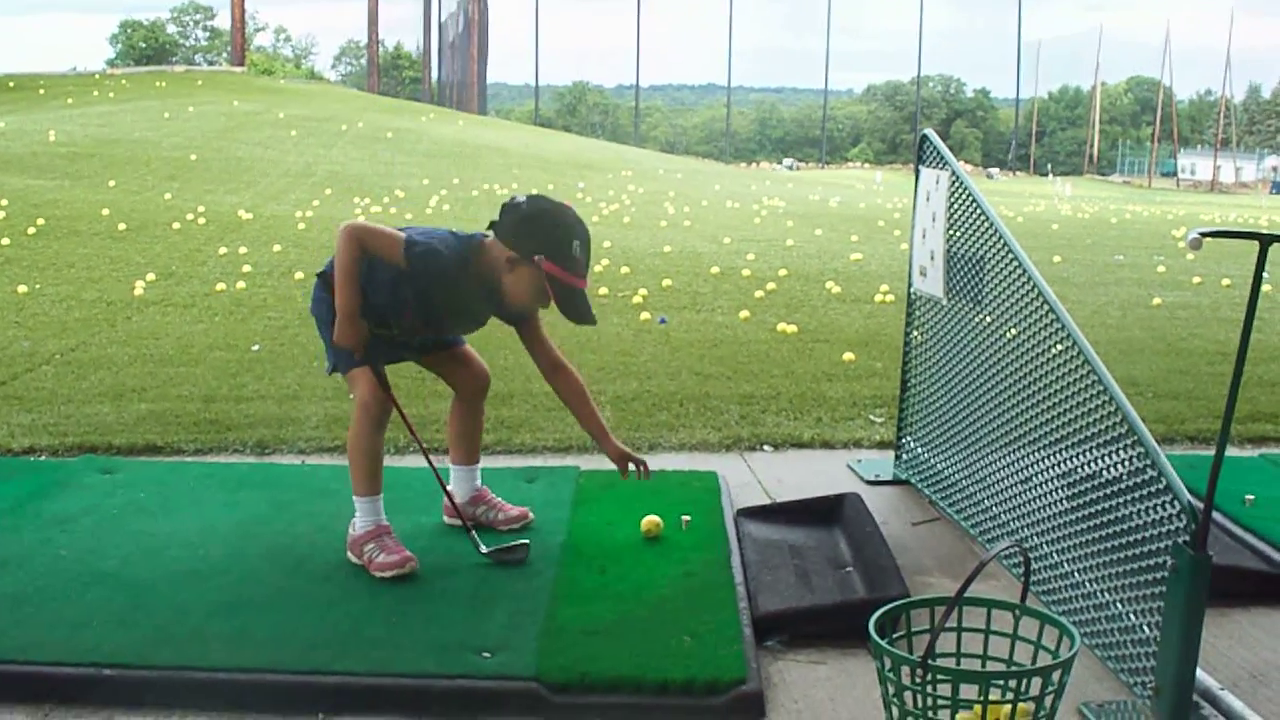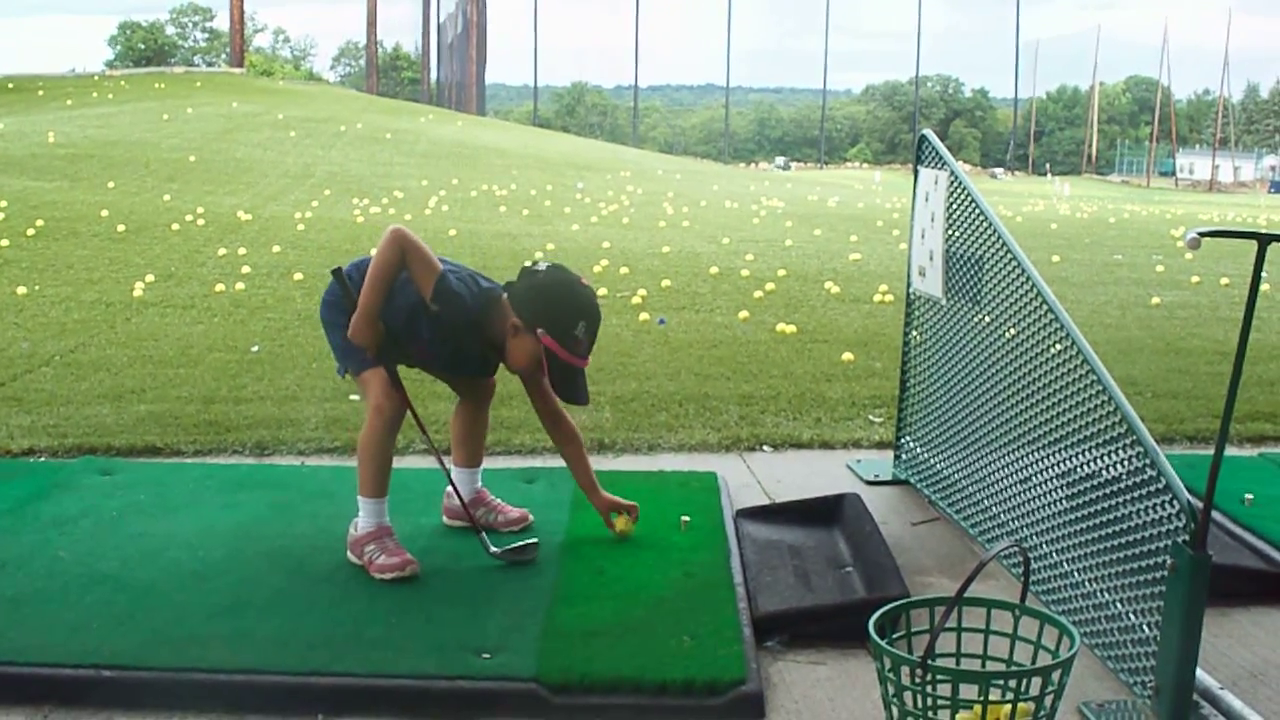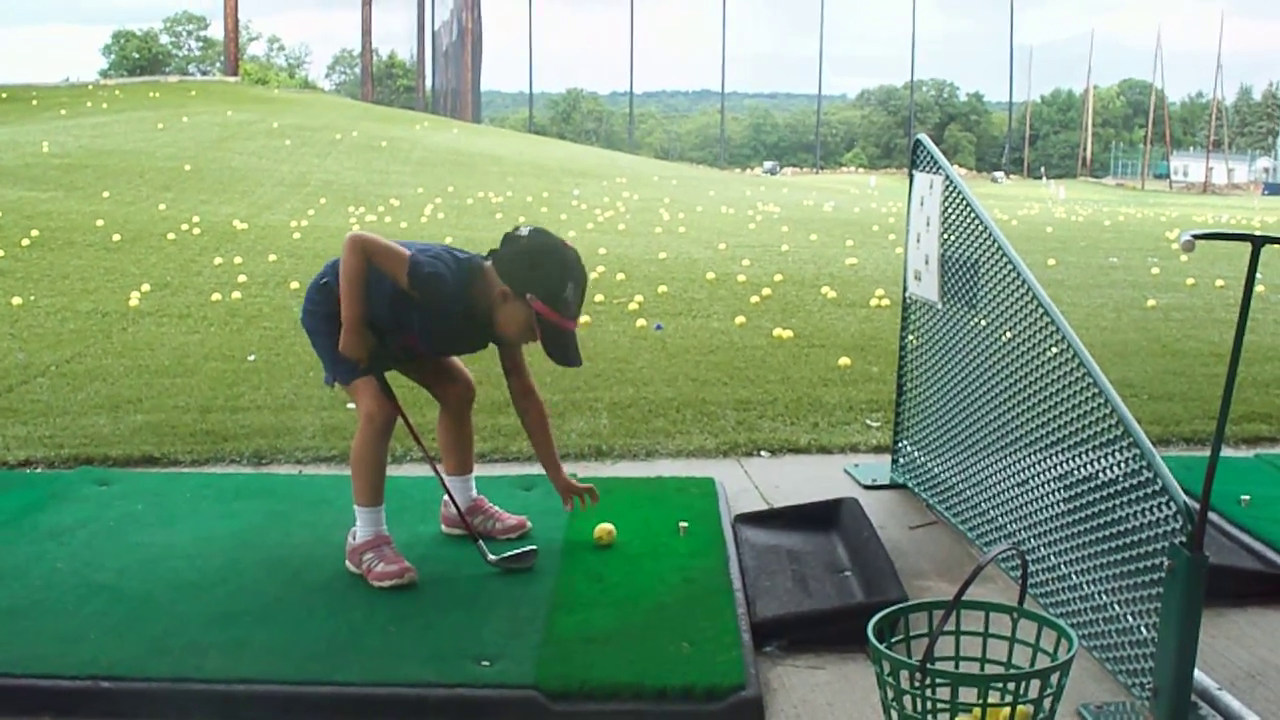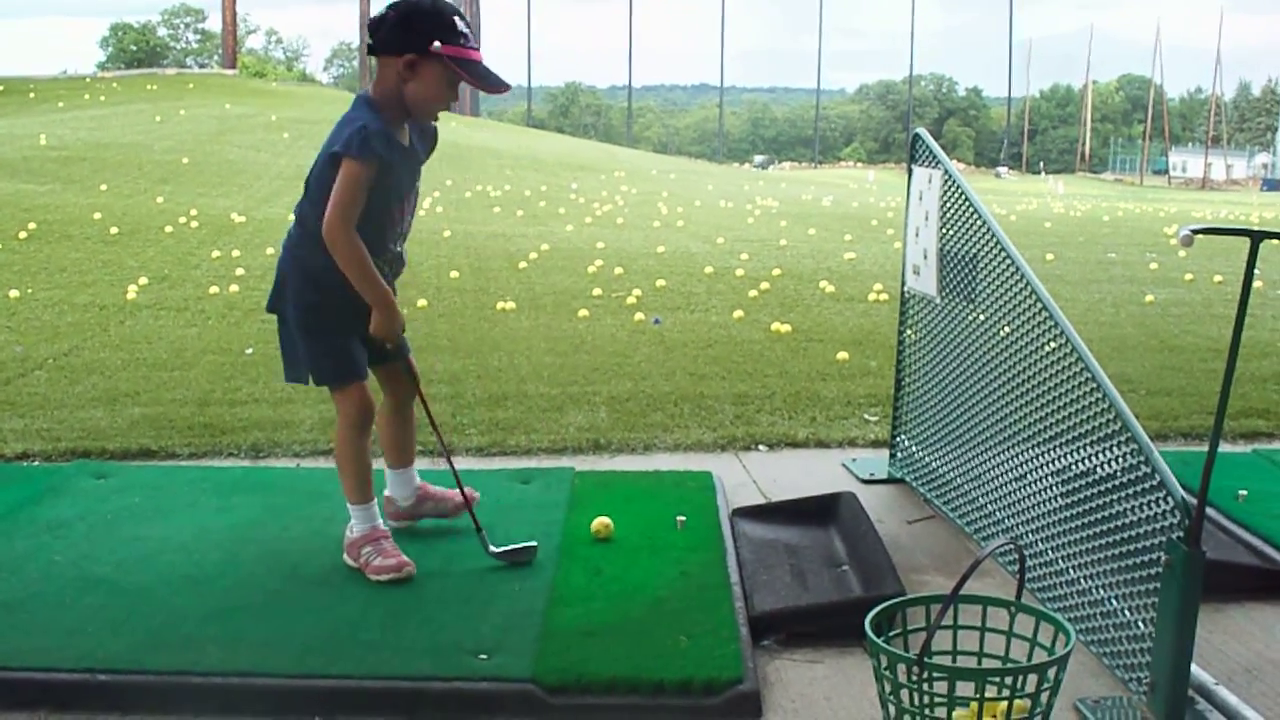
dt=0.5s
person 1, frame 1
left shoulder: (508, 293)
right shoulder: (439, 257)
left elbow: (554, 367)
right elbow: (351, 231)
left wrist: (606, 441)
right wrist: (348, 317)
left hip: (406, 313)
right hip: (348, 299)
left knee: (474, 377)
right knee: (372, 396)
left ankle: (465, 493)
right ankle: (366, 529)
person 1, frame 2
left shoulder: (517, 340)
right shoulder: (461, 304)
left elbow: (557, 422)
right elbow: (397, 237)
left wrist: (595, 494)
right wrist: (366, 317)
left hip: (406, 314)
right hip: (355, 306)
left knee: (479, 387)
right knee: (387, 400)
left ankle: (465, 496)
right ankle: (368, 530)
person 1, frame 3
left shoulder: (497, 313)
right shoulder: (441, 281)
left elbow: (524, 393)
right elbow: (355, 243)
left wrist: (558, 476)
right wrist: (352, 328)
left hip: (391, 317)
right hip: (336, 308)
left knee: (458, 389)
right knee: (378, 408)
left ankle: (463, 504)
right ankle: (366, 538)
person 1, frame 4
left shoulder: (410, 131)
right shoulder: (367, 133)
right elbow: (336, 230)
left wrist: (385, 296)
right wrist: (382, 305)
left hip: (364, 289)
right hip: (318, 291)
left knee: (402, 383)
right knee: (357, 403)
left ankle: (404, 491)
right ankle: (364, 532)
